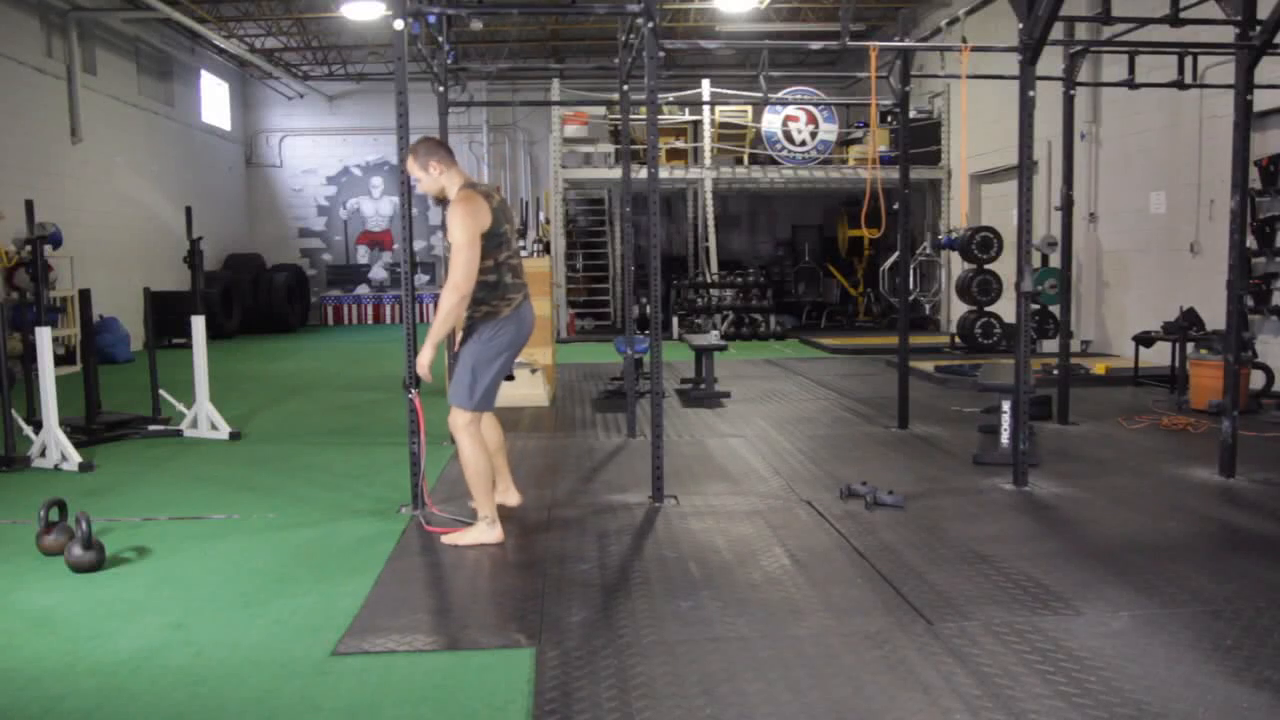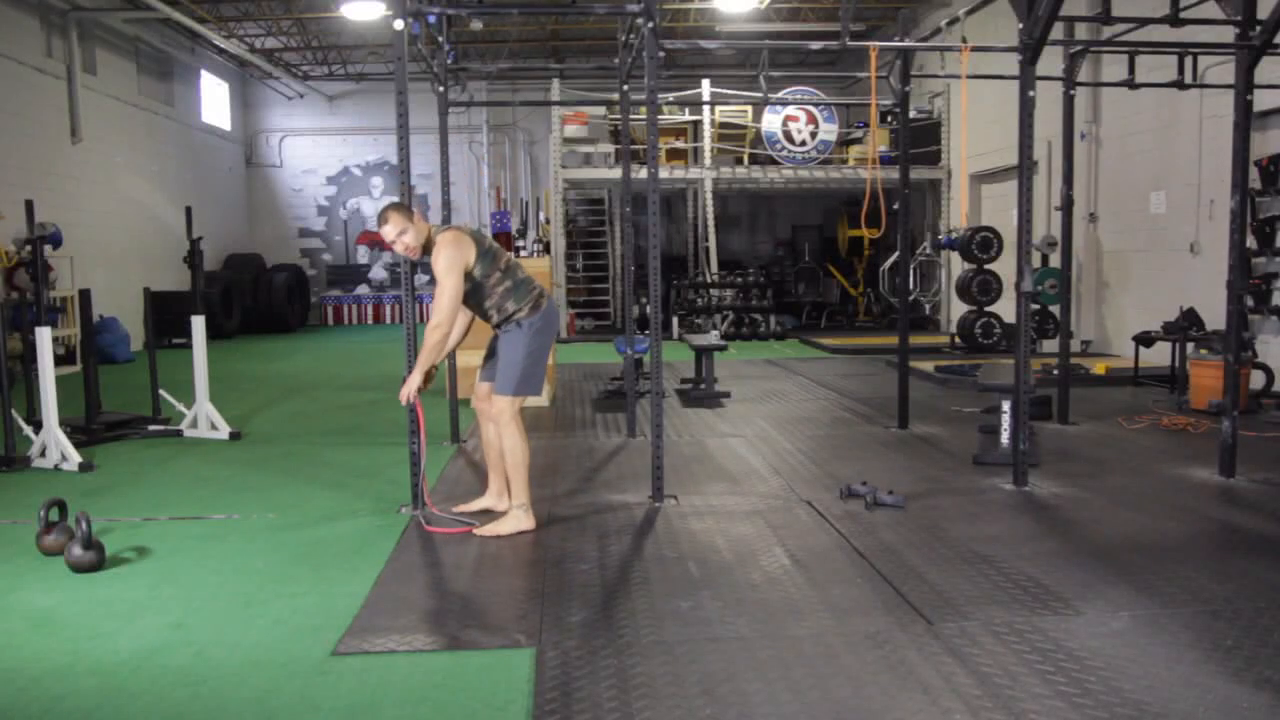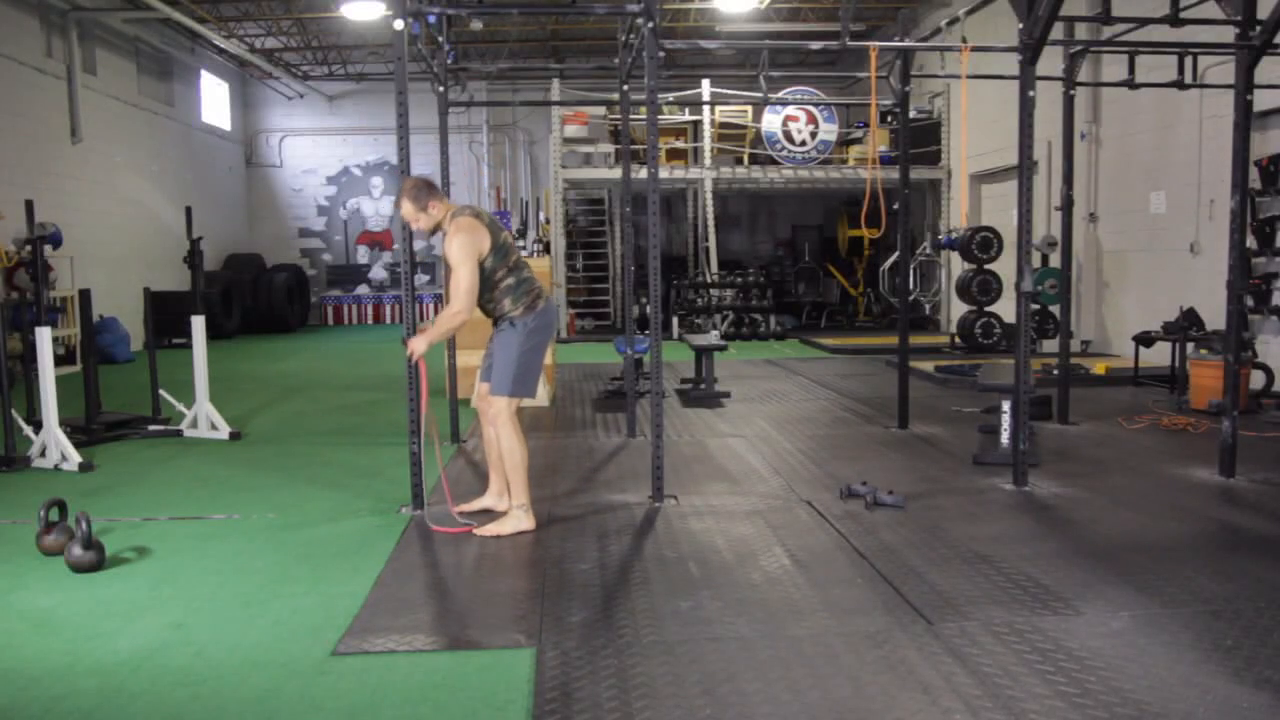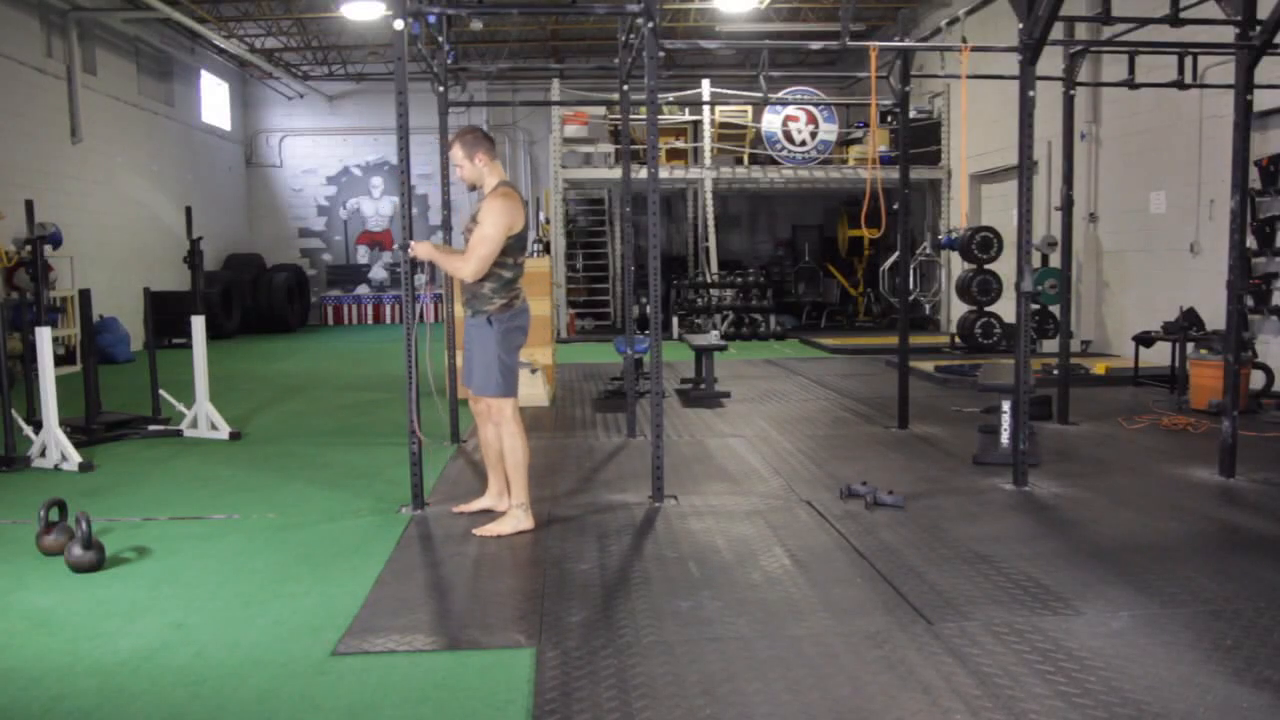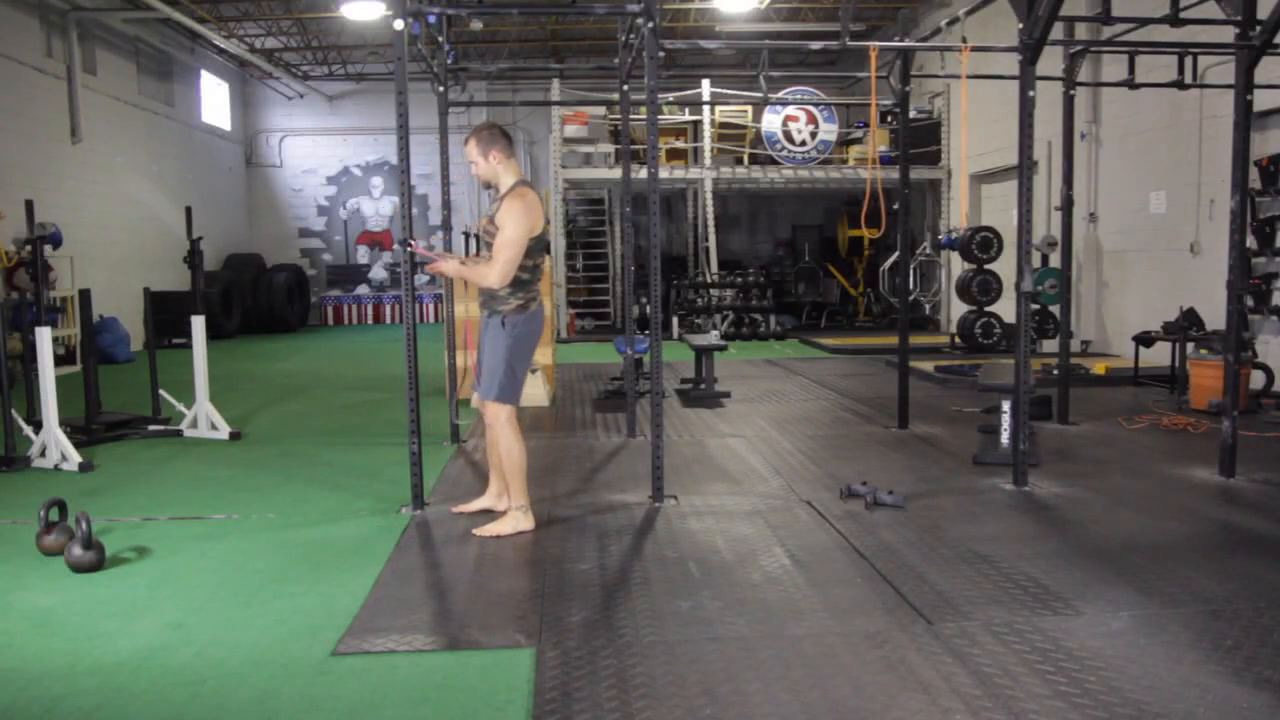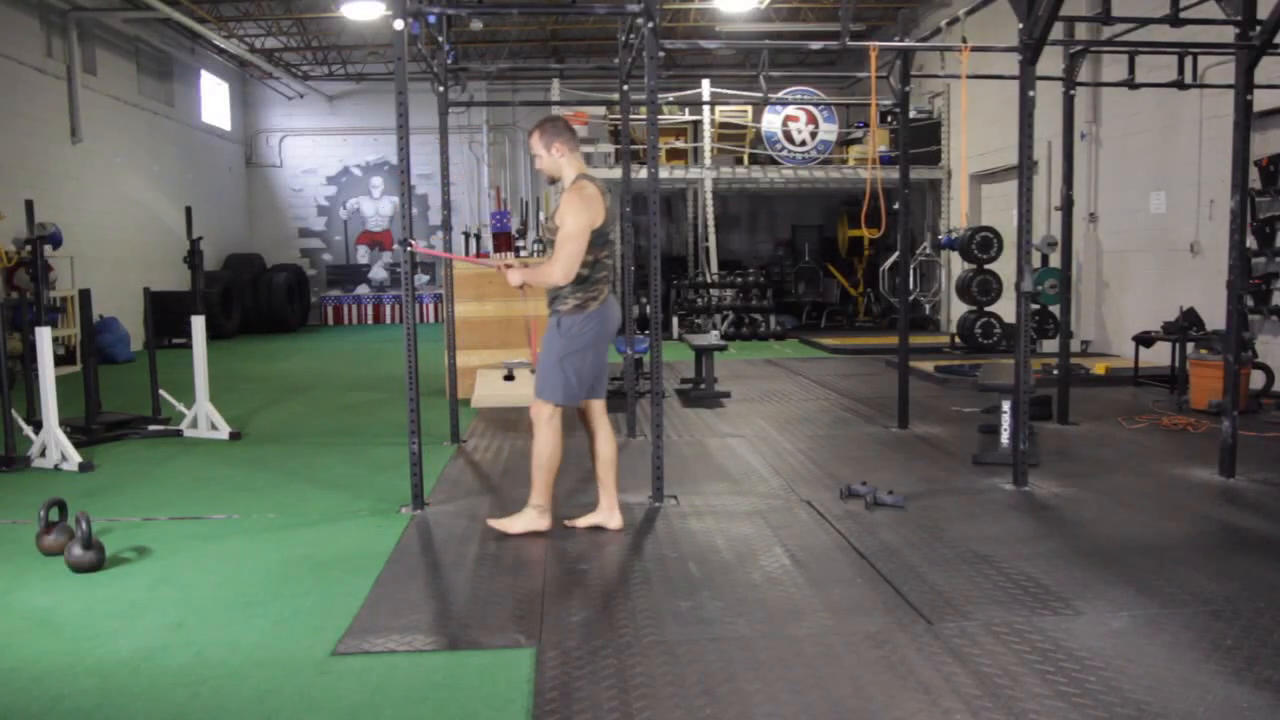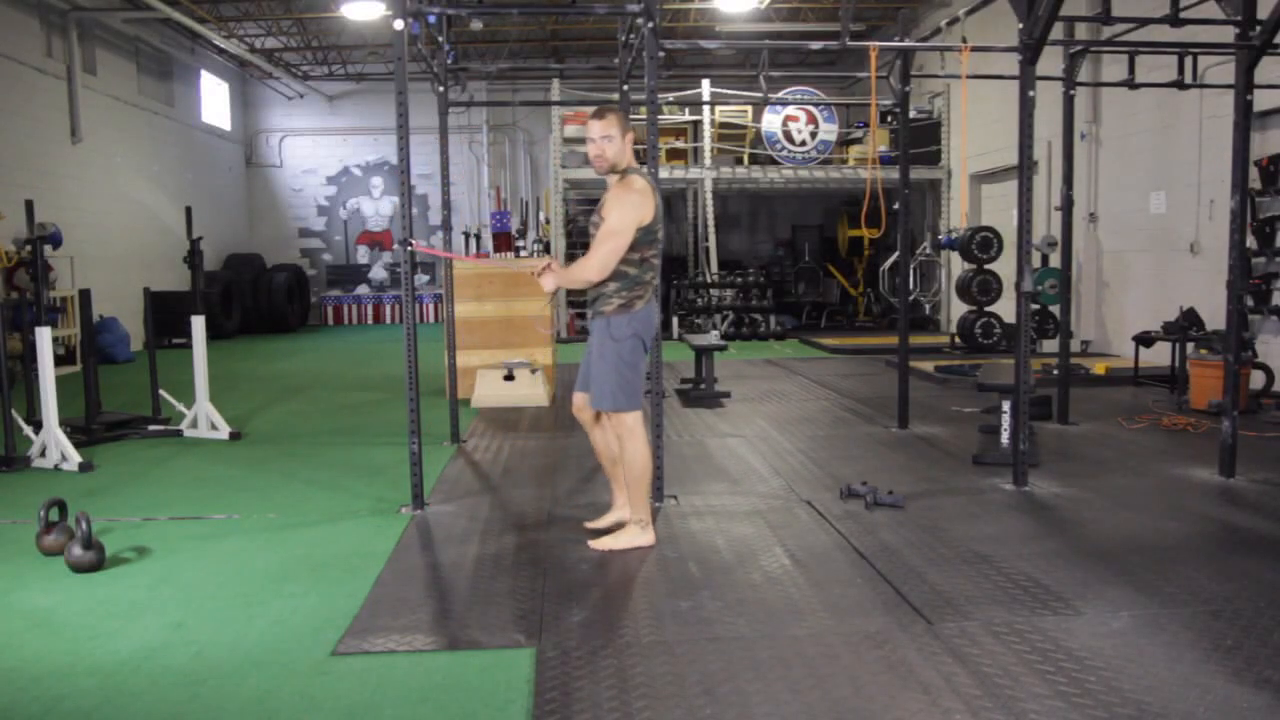
dt=0.7s
person 1, frame 1
left shoulder: (463, 207)
right shoulder: (486, 196)
left elbow: (459, 287)
left wrist: (430, 345)
right wrist: (466, 326)
left hip: (496, 322)
right hip: (513, 314)
left knee: (463, 421)
right knee: (476, 407)
left ankle: (488, 525)
right ankle: (503, 488)
person 1, frame 2
left shoulder: (446, 248)
right shoulder: (447, 245)
left elbow: (440, 324)
right elbow: (461, 316)
left wrist: (417, 372)
right wrist: (432, 364)
left hip: (530, 319)
right hip: (515, 322)
left knee: (504, 411)
right knee: (484, 403)
left ankle: (522, 512)
right ankle: (497, 494)
person 1, frame 3
left shoulder: (460, 235)
right shoulder: (466, 220)
left elbow: (461, 310)
right elbow: (469, 294)
left wrist: (426, 339)
right wrist: (434, 330)
left hip: (526, 321)
right hip: (515, 319)
left knee: (501, 411)
right knee: (485, 403)
left ankle: (521, 512)
right ankle: (498, 493)
person 1, frame 4
left shoulder: (500, 202)
right shoulder: (496, 198)
left elbow: (471, 269)
left wrist: (431, 253)
right wrist: (438, 250)
left hip: (496, 318)
right hip: (483, 315)
left knee: (503, 411)
right knee: (481, 405)
left ankle: (521, 511)
right ankle: (497, 493)
person 1, frame 5
left shoulder: (520, 203)
right shoulder: (507, 197)
left elbow: (498, 275)
left wrist: (458, 271)
right wrist: (458, 263)
left hip: (513, 318)
right hip: (501, 316)
left knee: (499, 413)
right knee: (489, 407)
left ankle: (520, 512)
right ankle: (497, 492)
person 1, frame 6
left shoulder: (578, 196)
right shoulder: (590, 190)
left elbow: (561, 273)
left wrist: (522, 276)
right wrist: (531, 268)
left hip: (578, 317)
right hip: (593, 311)
left knee: (545, 411)
right knee: (593, 411)
left ankle: (536, 510)
right ankle: (608, 508)
person 1, frame 7
left shoulder: (629, 191)
right shoulder: (626, 187)
left elbow: (596, 268)
left wrist: (556, 280)
right wrist: (566, 270)
left hip: (623, 318)
right hip: (615, 315)
left knee: (625, 421)
right knee: (585, 408)
left ankle: (640, 526)
right ankle: (623, 503)
